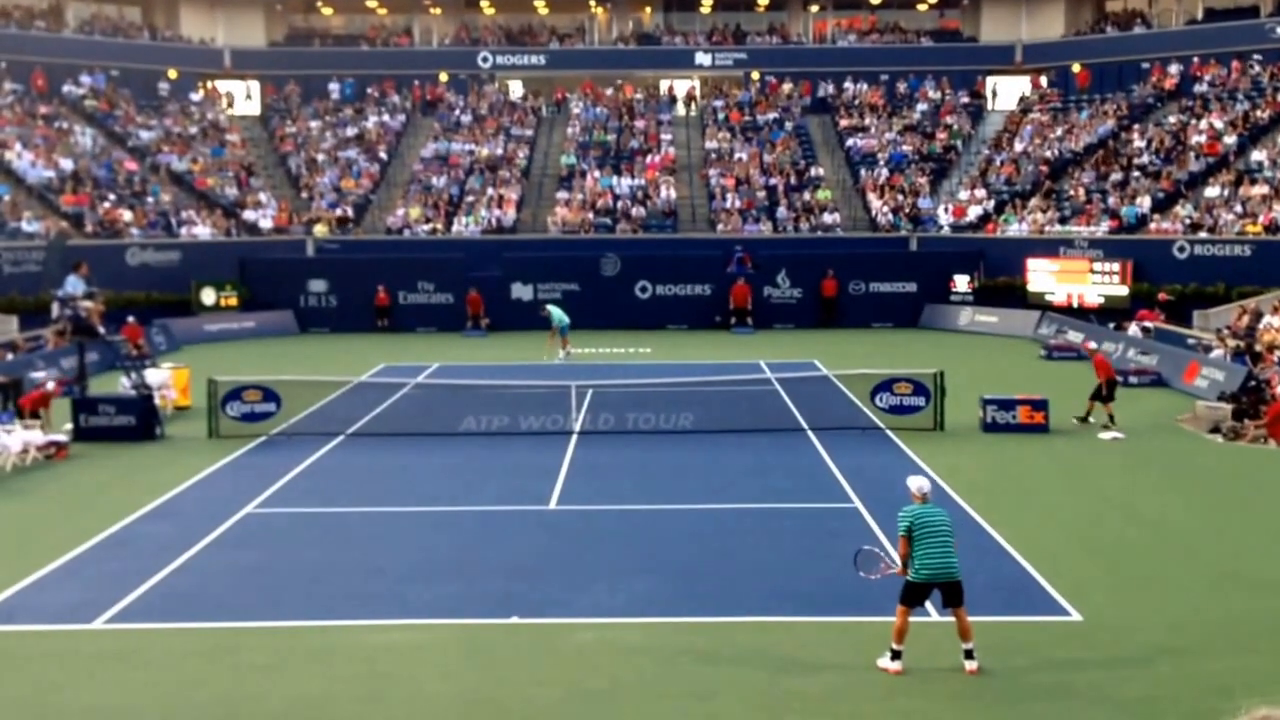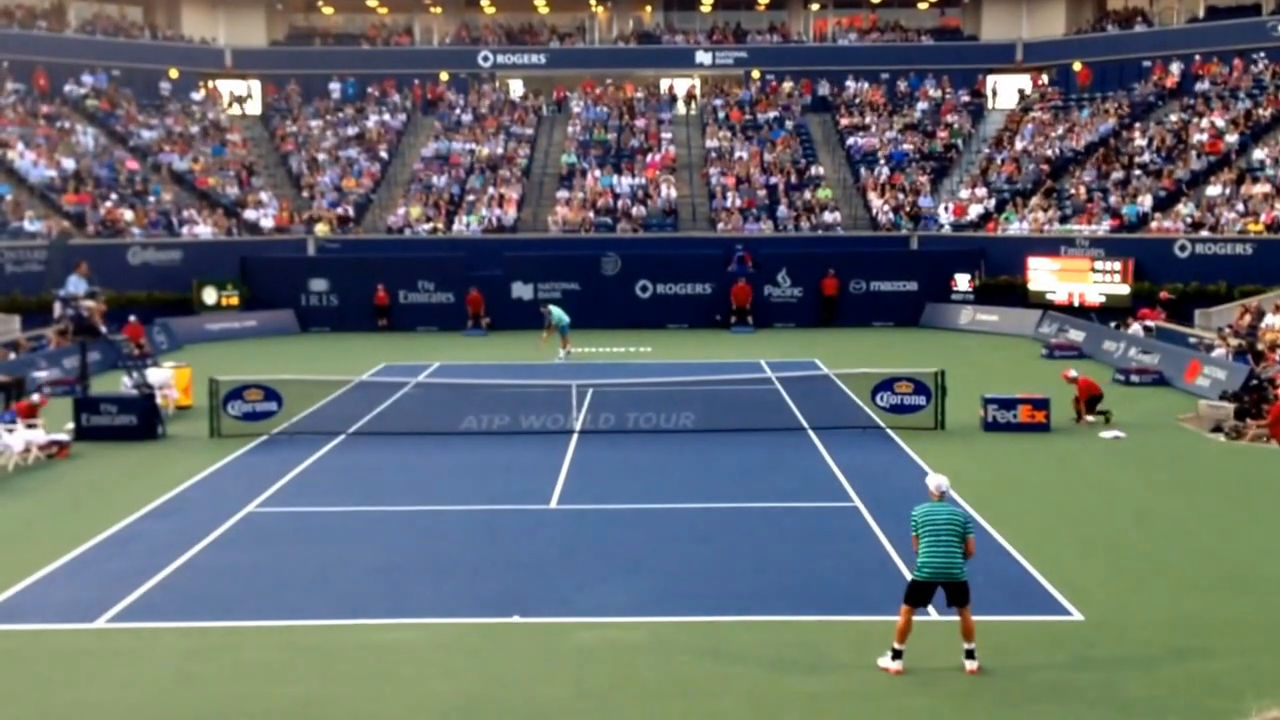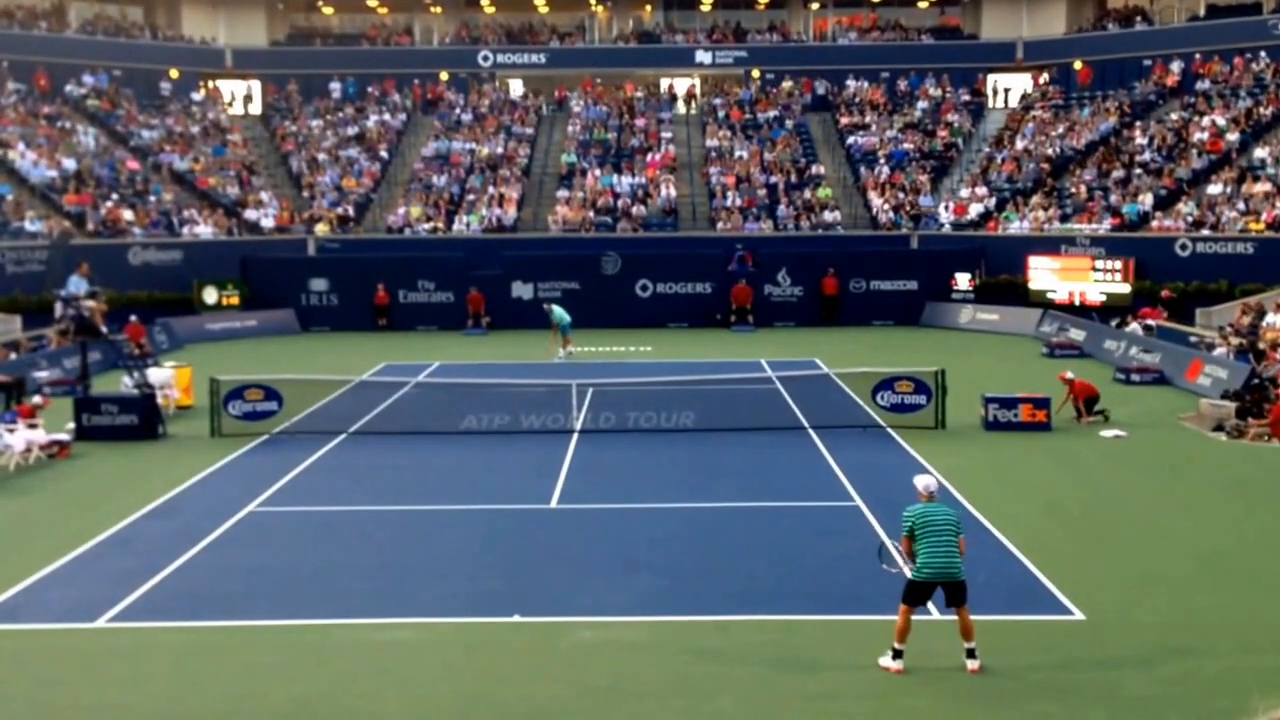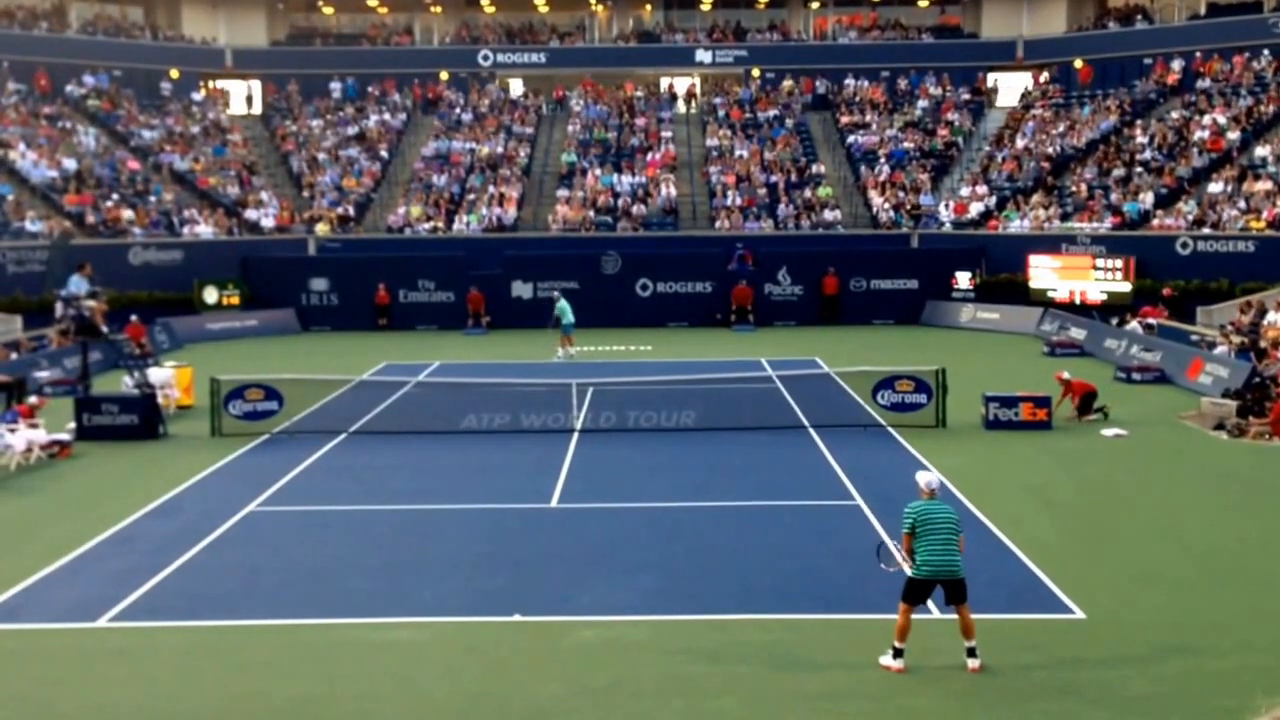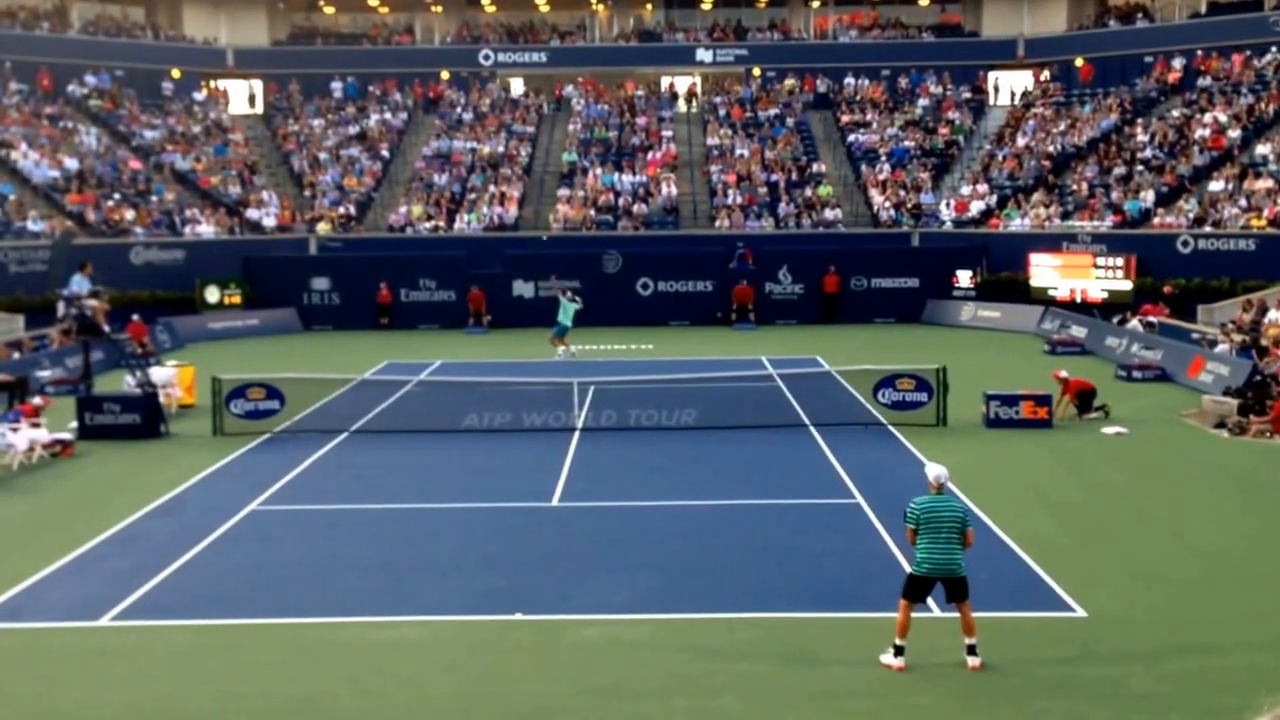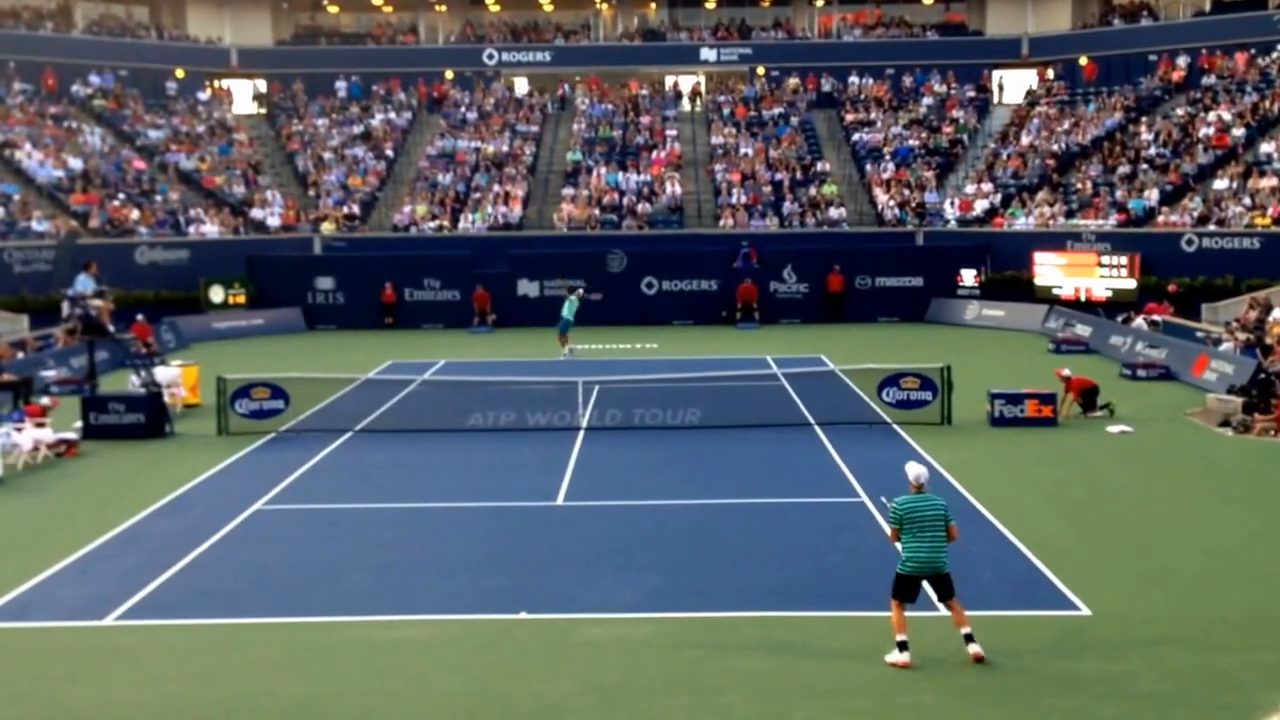
dt=0.5s
person 1, frame 1
left shoulder: (907, 513)
right shoulder: (943, 514)
left elbow: (903, 550)
left wrist: (904, 566)
left hip: (921, 574)
right hip: (950, 571)
left knee: (902, 611)
right knee: (960, 612)
left ankle: (895, 660)
right ankle: (970, 659)
person 1, frame 2
left shoulder: (918, 511)
right shoulder: (961, 514)
left elbow: (917, 547)
right elbow: (971, 550)
left hip: (925, 571)
right hip: (955, 572)
left knee: (907, 611)
right knee: (965, 611)
left ankle: (895, 659)
right ankle: (970, 659)
person 1, frame 3
left shoulder: (911, 512)
right shoulder: (951, 513)
left elbow: (907, 550)
right elbow: (961, 549)
left hip: (924, 572)
right hip: (953, 571)
left knee: (905, 611)
right knee: (962, 611)
left ankle: (896, 659)
right ankle: (972, 658)
person 1, frame 4
left shoulder: (912, 509)
right shoulder: (950, 511)
left elbow: (906, 546)
right elbow: (960, 547)
left wrist: (911, 561)
left hip: (924, 570)
right hip: (953, 569)
left knee: (905, 609)
right knee: (962, 609)
left ankle: (897, 658)
right ankle: (972, 657)
person 1, frame 5
left shoulder: (917, 505)
right shoulder: (960, 507)
left elbow: (911, 539)
right elbow: (969, 541)
left hip: (924, 567)
right hip: (954, 567)
left knee: (905, 606)
right knee: (964, 607)
left ankle: (898, 656)
right ankle: (972, 655)
person 1, frame 6
left shoulder: (898, 505)
right shoulder: (940, 503)
left elbow: (894, 538)
right elbow: (953, 536)
left hip: (910, 566)
right hip: (938, 565)
left knee: (897, 605)
right knee: (953, 604)
left ankle: (902, 654)
right ankle: (972, 645)
